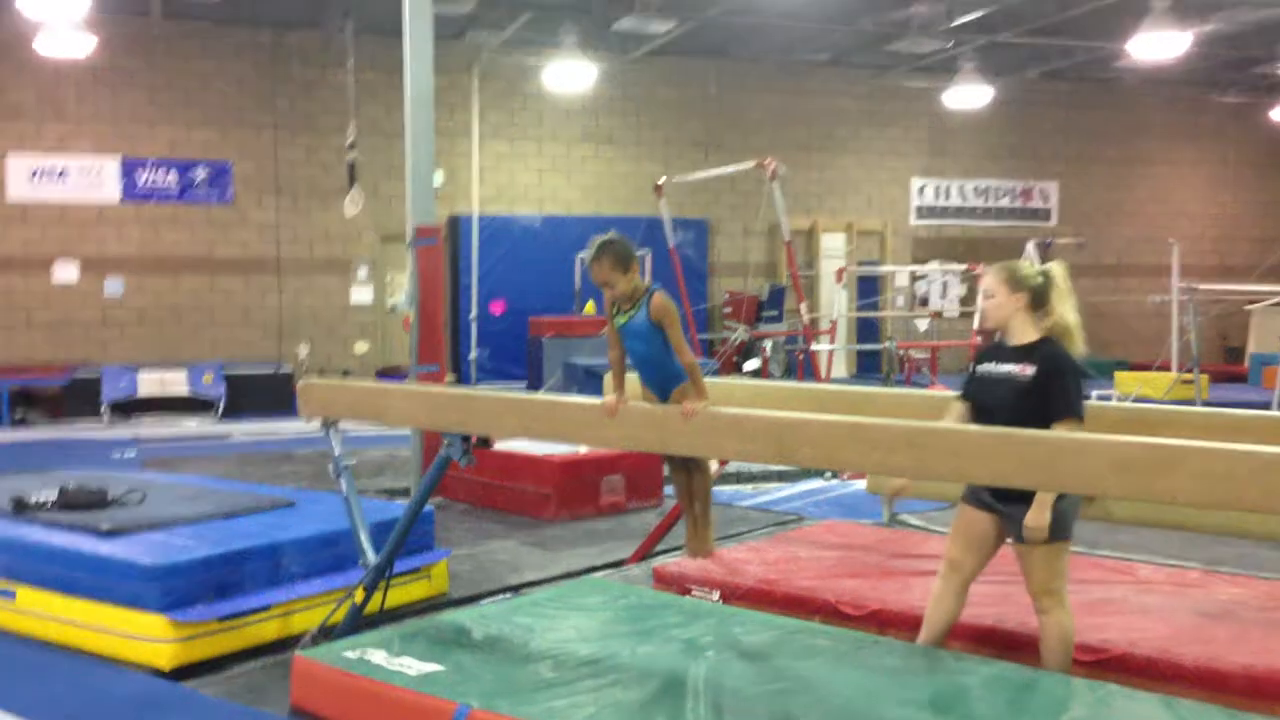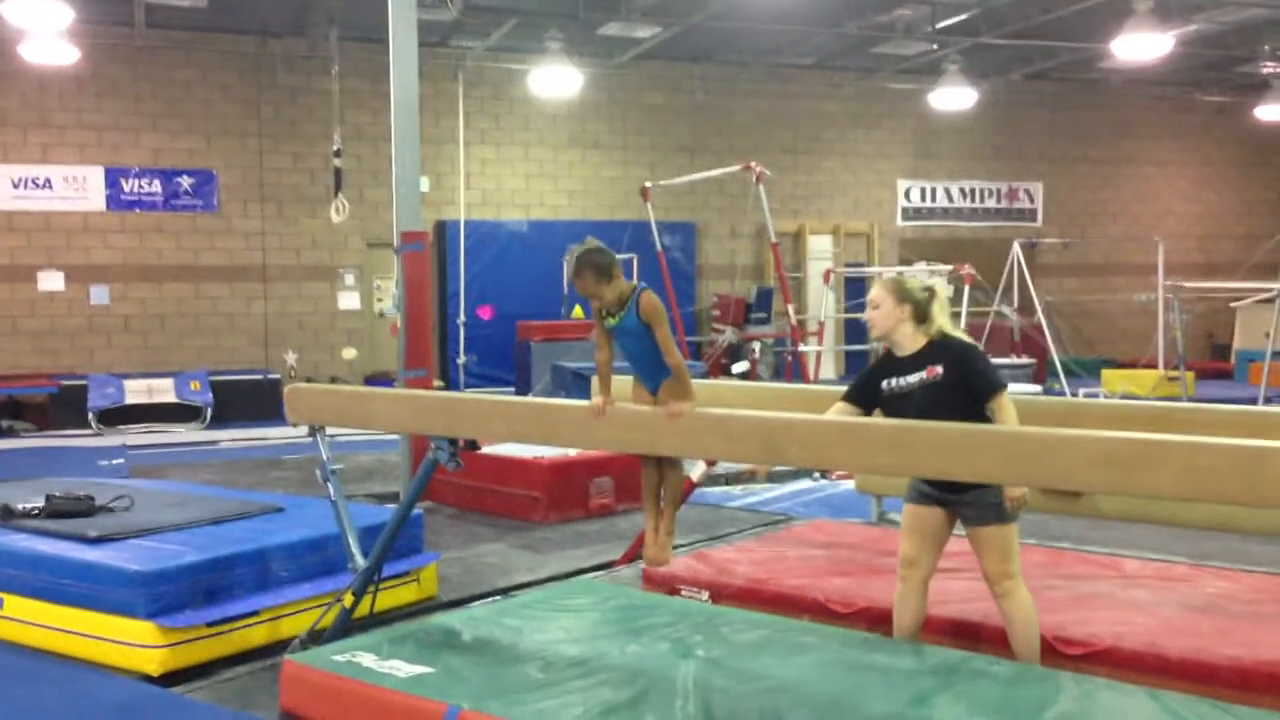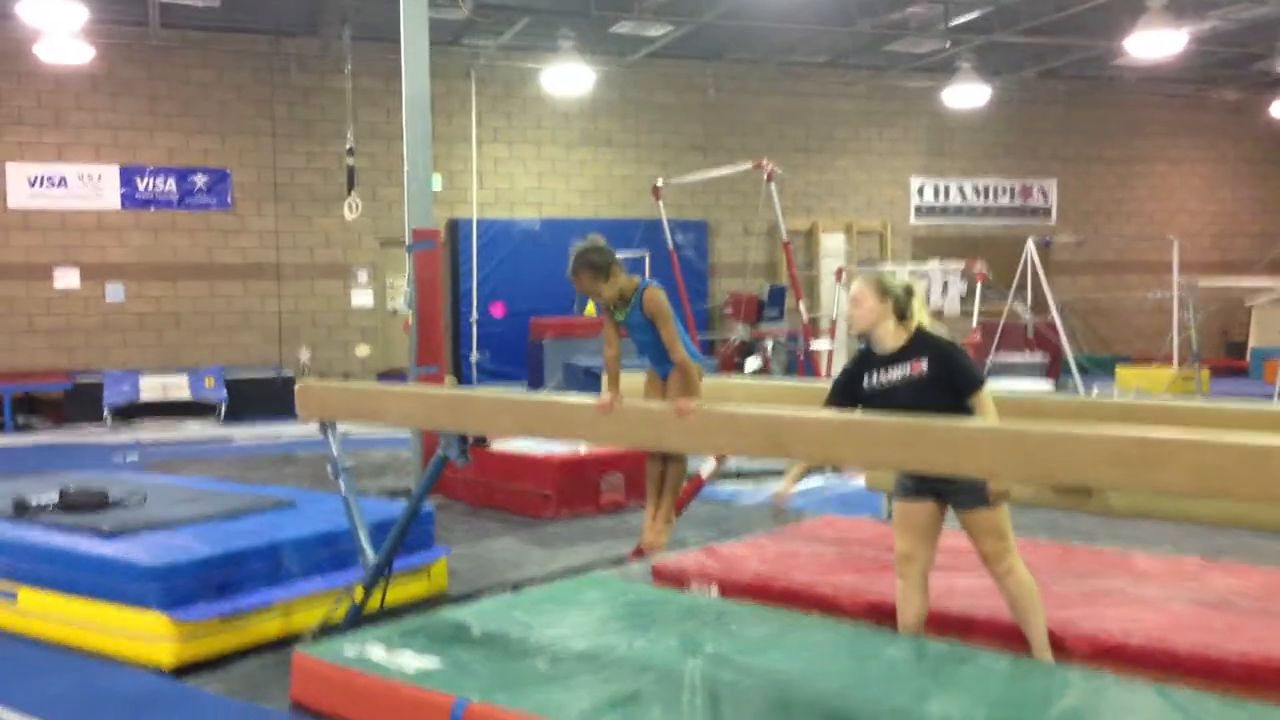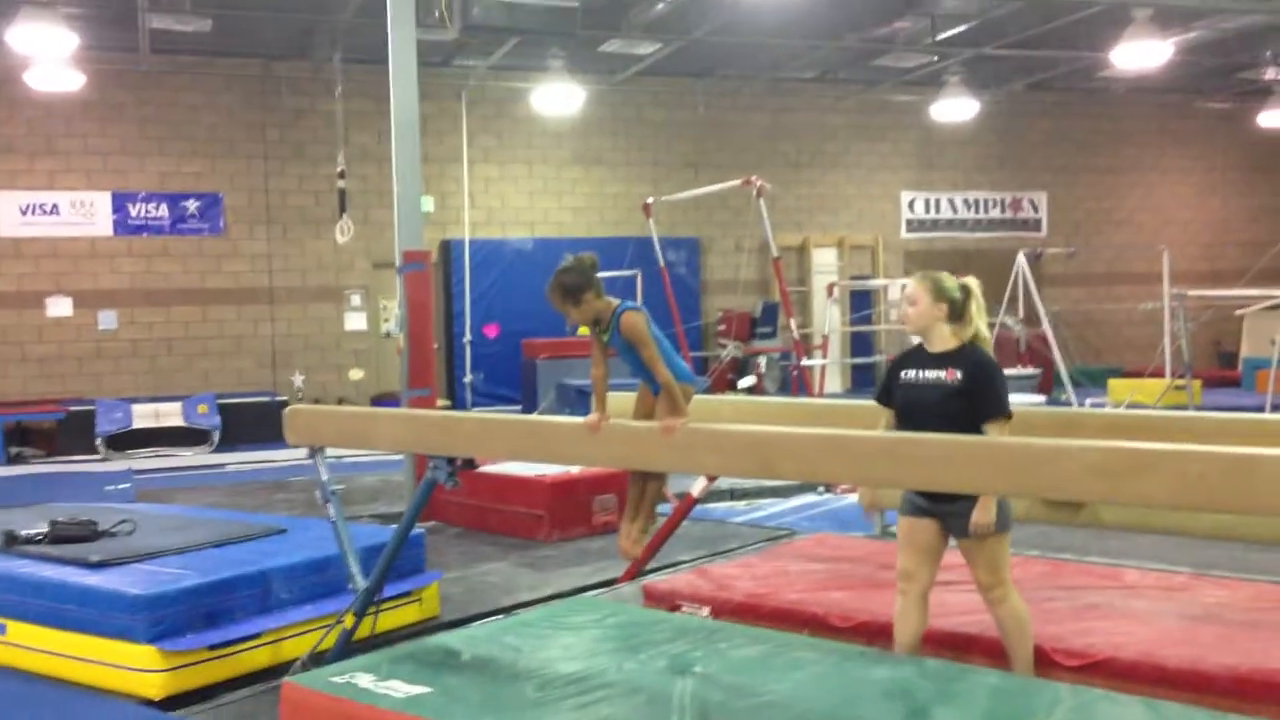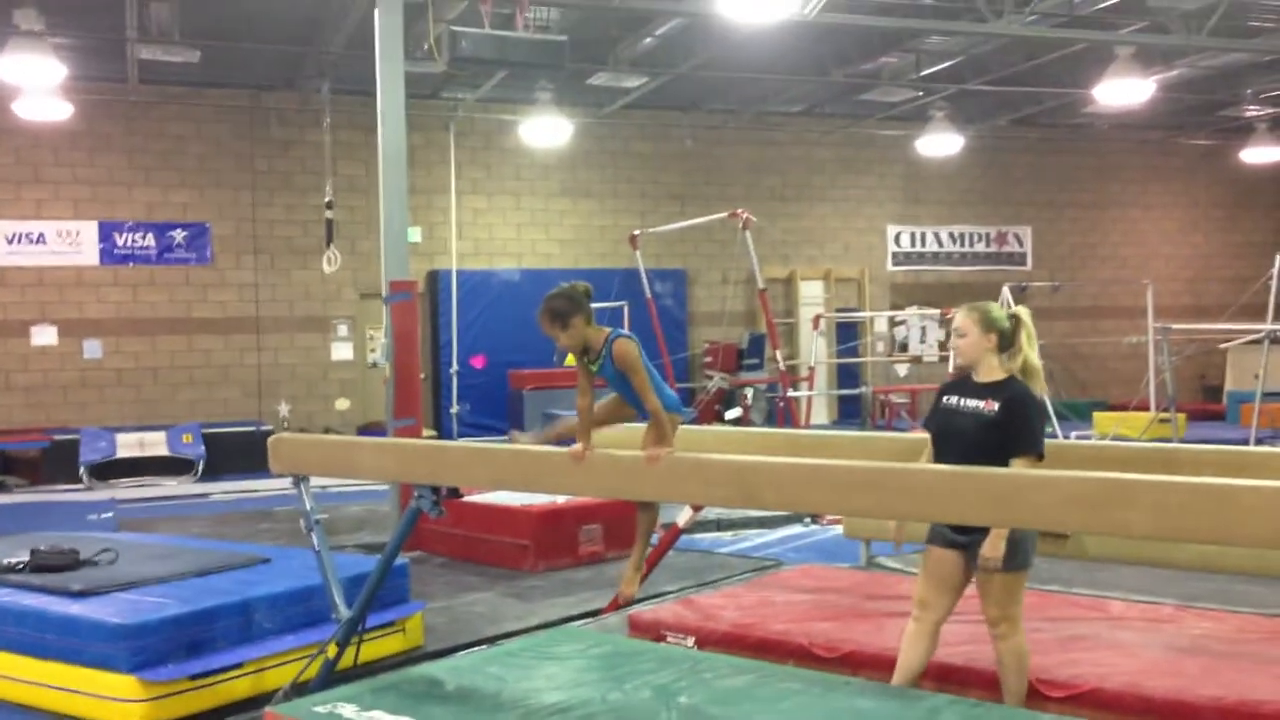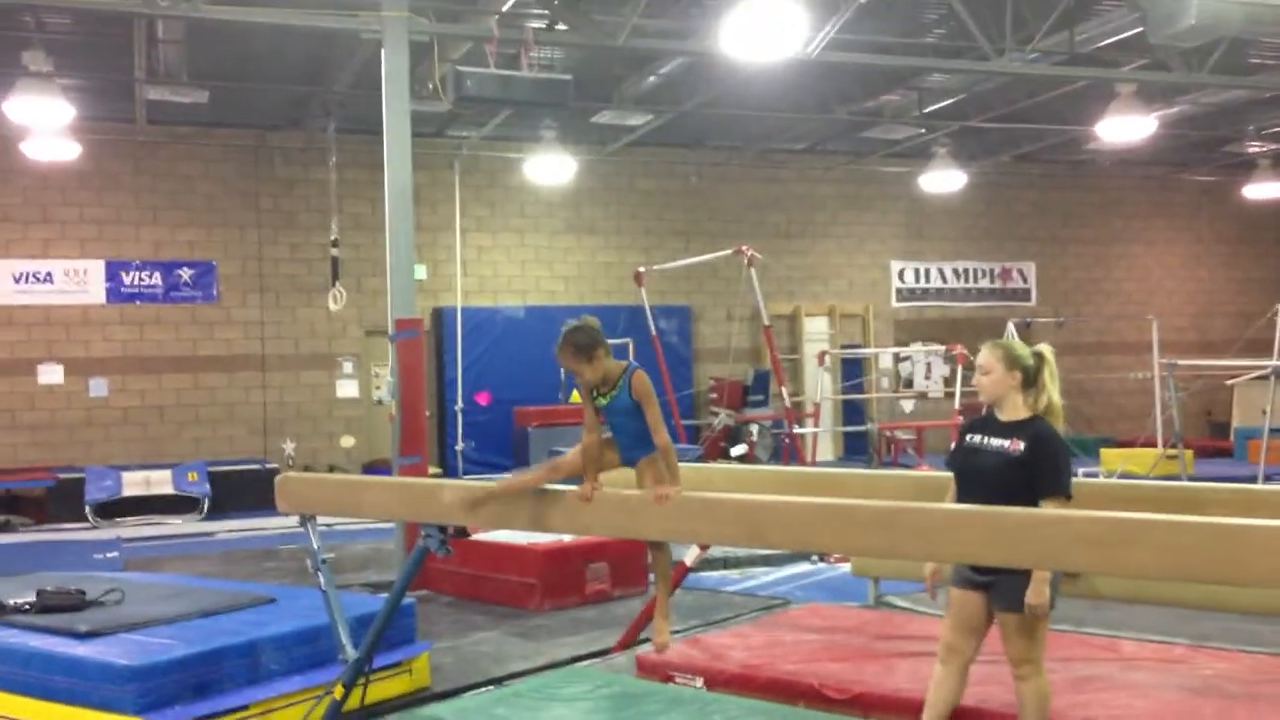
dt=0.4s
person 1, frame 1
left shoulder: (1056, 361)
right shoulder: (987, 356)
right elbow: (958, 419)
left wrist: (1042, 505)
left hip: (1036, 498)
right hip: (987, 489)
left knee: (1047, 597)
right knee: (952, 571)
person 1, frame 2
left shoulder: (956, 354)
right shoulder: (882, 370)
left elbow: (1002, 409)
right elbow: (835, 419)
left hip: (980, 484)
right hip: (929, 484)
left knee: (1003, 580)
right knee: (909, 570)
person 1, frame 3
left shoulder: (937, 350)
right shoulder: (861, 368)
left elbow: (982, 404)
right wrist: (792, 478)
left hip: (967, 470)
right hip: (916, 476)
left knee: (1001, 560)
right knee: (908, 565)
left ankle: (1044, 659)
person 1, frame 4
left shoulder: (978, 365)
right shoulder: (904, 364)
left elbow: (996, 437)
right elbow: (891, 428)
left wrist: (988, 500)
left hip: (970, 496)
right hip: (920, 495)
left knee: (995, 589)
right knee: (909, 582)
left ankle: (1026, 682)
person 1, frame 5
left shoulder: (1019, 399)
right shoulder: (950, 391)
left elbow: (1022, 474)
right elbow: (933, 455)
left wrist: (999, 534)
left hip: (999, 529)
right hip: (949, 524)
left knee: (1003, 624)
right knee: (924, 610)
person 1, frame 6
left shoulder: (1043, 439)
right shoulder: (973, 430)
right elbow: (956, 496)
left wrist: (1041, 579)
left hip: (1019, 570)
right hip: (972, 564)
left knee: (1025, 665)
right knee: (951, 654)
person 2, frame 1
left shoulder: (658, 302)
right shoulder: (611, 304)
left elbow: (683, 353)
right elbow: (616, 351)
left wrist: (701, 398)
right wrist: (617, 393)
left hip: (679, 386)
right hip: (651, 389)
left knee: (693, 456)
right knee: (672, 458)
left ankle: (704, 522)
right ankle: (690, 523)
person 2, frame 2
left shoulder: (646, 301)
right shoulder: (599, 307)
left elbow: (671, 353)
right elbow: (603, 352)
left wrist: (687, 398)
right wrist: (604, 395)
left hip: (669, 377)
right hip: (642, 379)
left ankle: (668, 527)
right ankle: (651, 524)
person 2, frame 3
left shoulder: (650, 295)
right shoulder: (608, 302)
left elbow: (676, 348)
right elbow: (612, 348)
left wrist: (692, 395)
right wrist: (612, 391)
left hip: (683, 364)
right hip: (657, 367)
left ankle: (666, 514)
right ankle: (651, 511)
person 2, frame 4
left shoulder: (628, 318)
right shoulder: (596, 320)
left elbow: (660, 368)
right elbow: (599, 367)
left wrist: (678, 414)
right wrist: (600, 411)
left hip: (675, 380)
right hip: (650, 382)
left ankle: (641, 526)
right ankle: (629, 520)
person 2, frame 5
left shoulder: (620, 346)
right shoulder: (582, 349)
left elbow: (650, 398)
right elbow: (584, 398)
left wrist: (663, 444)
right wrist: (583, 440)
left hip: (663, 408)
right hip: (632, 401)
right knee: (584, 419)
left ankle: (636, 564)
right ankle: (533, 440)
person 2, frame 6
left shoulder: (636, 378)
right shoulder: (588, 386)
left elbow: (659, 432)
right elbow: (591, 433)
left wrist: (672, 482)
right wrist: (590, 480)
left hip: (647, 451)
right hip: (616, 444)
right knee: (556, 468)
left ankle: (662, 613)
right ankle: (481, 495)
